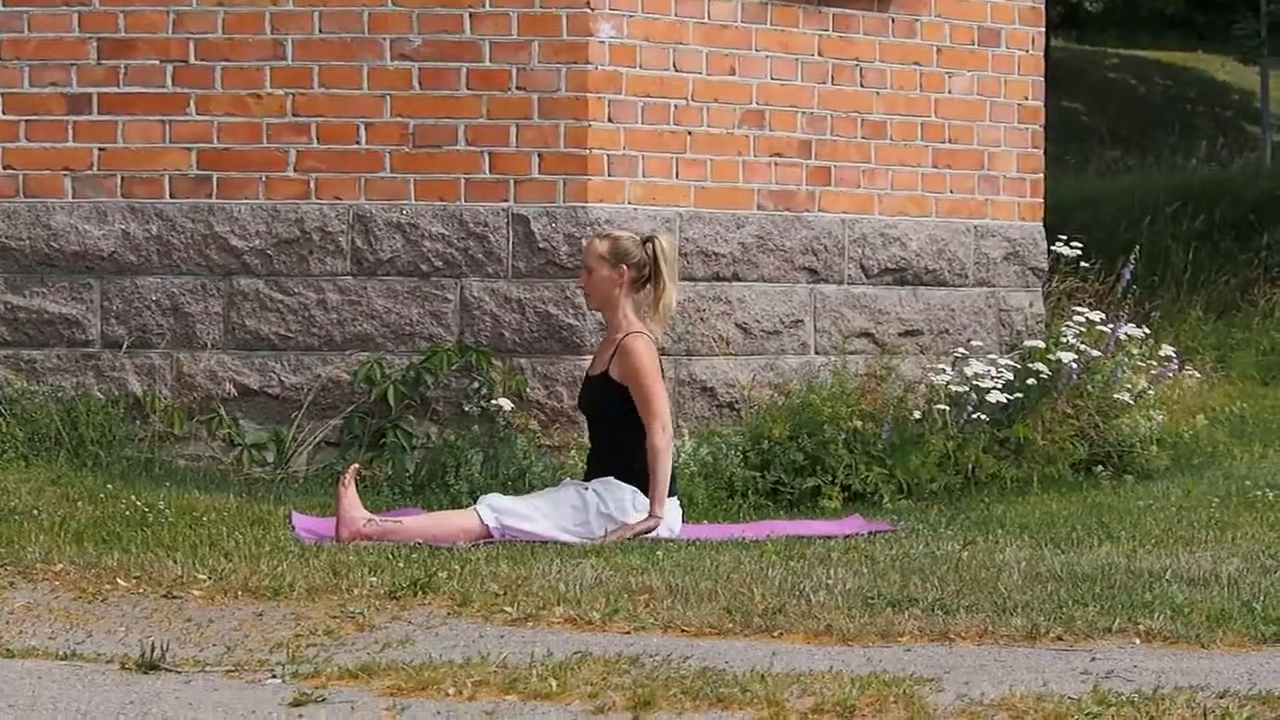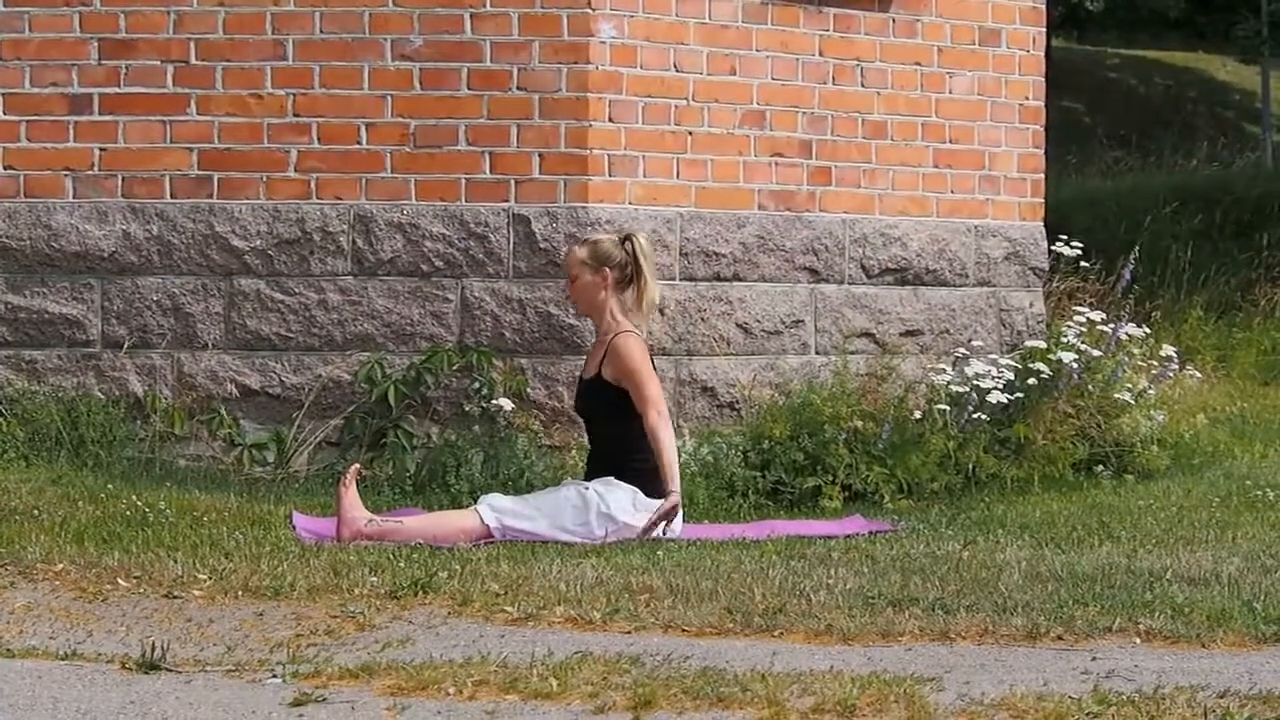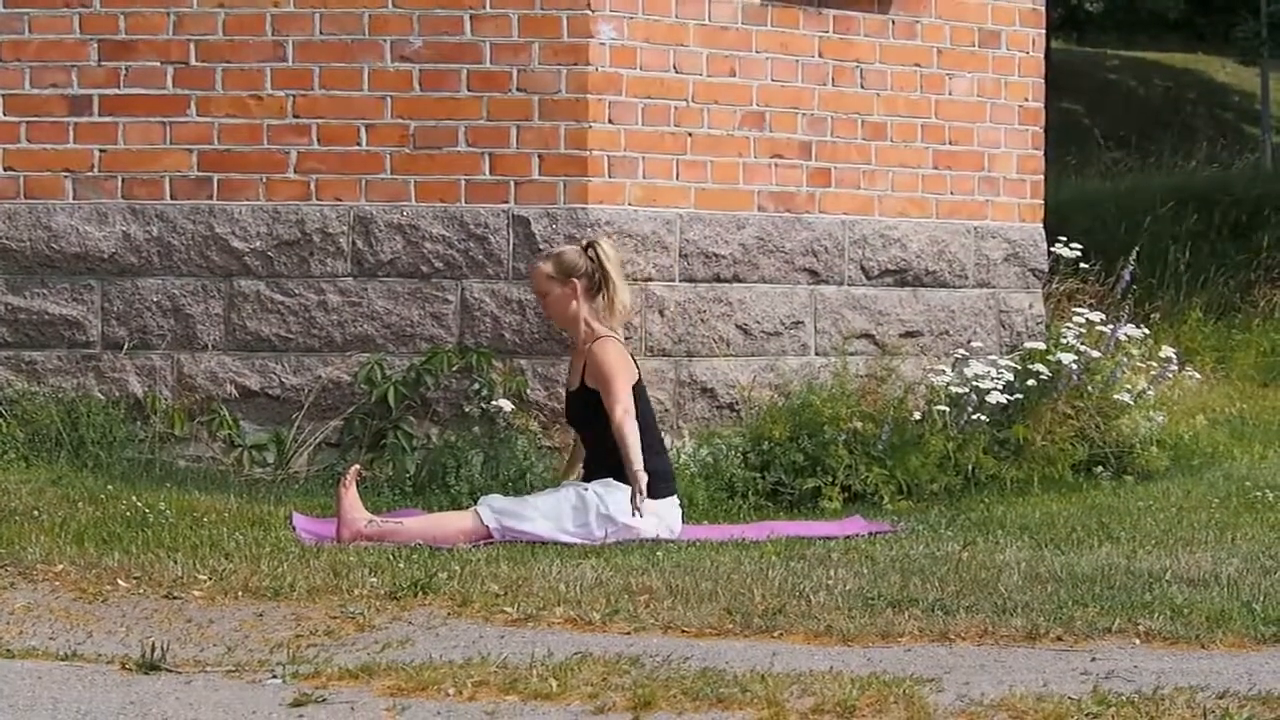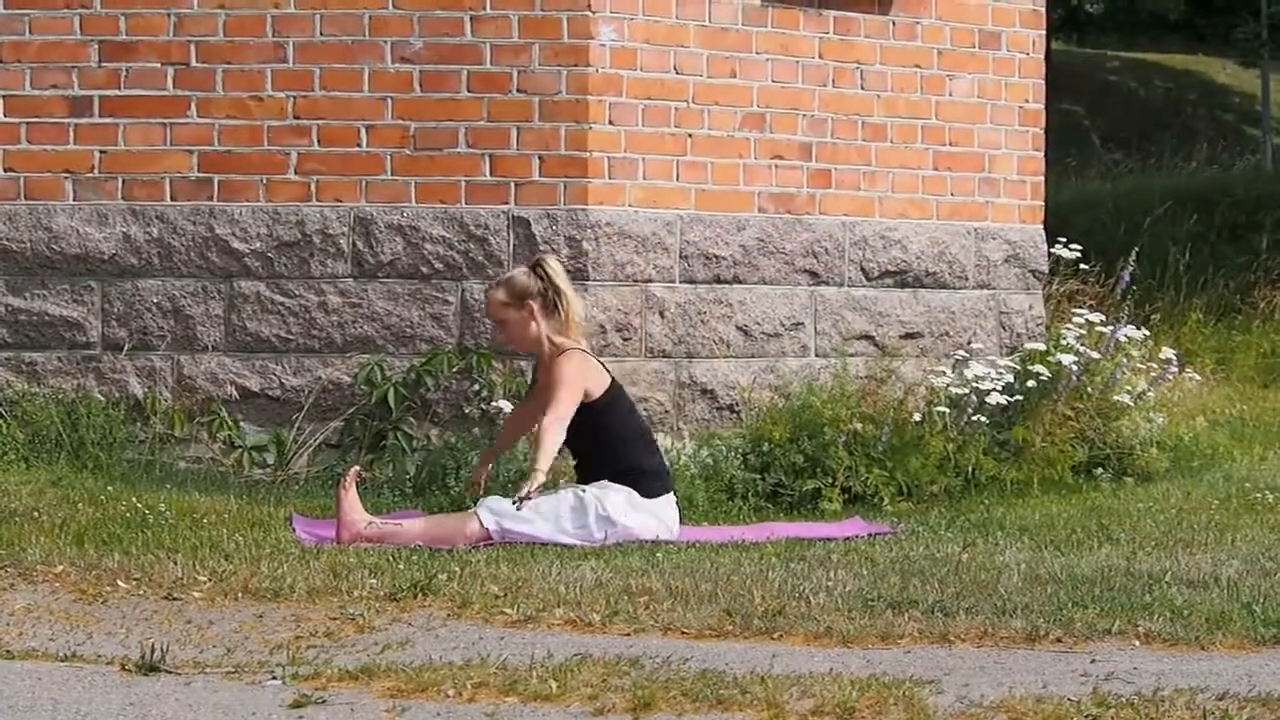
dt=0.2s
person 1, frame 1
left shoulder: (634, 347)
right shoulder: (613, 344)
left elbow: (660, 431)
left wrist: (656, 511)
left hip: (635, 501)
right hip: (610, 493)
left knee: (496, 516)
right knee: (500, 510)
left ankle: (367, 529)
right ankle: (372, 527)
person 1, frame 2
left shoulder: (624, 346)
right shoulder: (605, 344)
left elbow: (656, 416)
left wrist: (672, 488)
left hip: (635, 503)
right hip: (611, 494)
left knee: (496, 515)
right knee: (502, 509)
left ankle: (367, 529)
right ankle: (373, 526)
person 1, frame 3
left shoulder: (603, 351)
right shoulder: (584, 350)
left elbow: (623, 415)
left wrist: (637, 470)
right wrist: (570, 471)
left hip: (632, 504)
right hip: (610, 496)
left knee: (494, 518)
right knee: (498, 511)
left ankle: (368, 530)
right ankle: (373, 527)
person 1, frame 4
left shoulder: (570, 364)
right shoulder: (549, 364)
left elbow: (555, 421)
right elbow: (524, 417)
left wrist: (539, 471)
right wrist: (486, 460)
left hip: (637, 507)
right hip: (617, 501)
left knee: (493, 520)
right knee: (496, 515)
left ankle: (366, 531)
right ankle: (371, 528)
